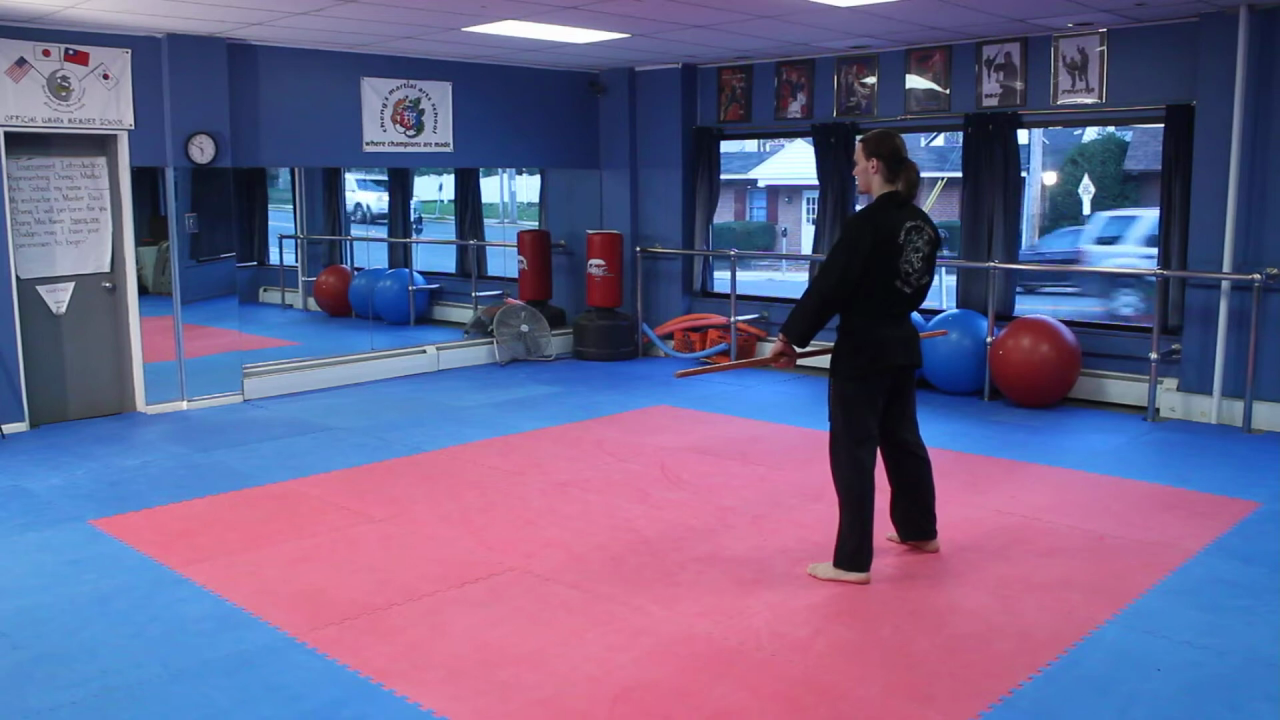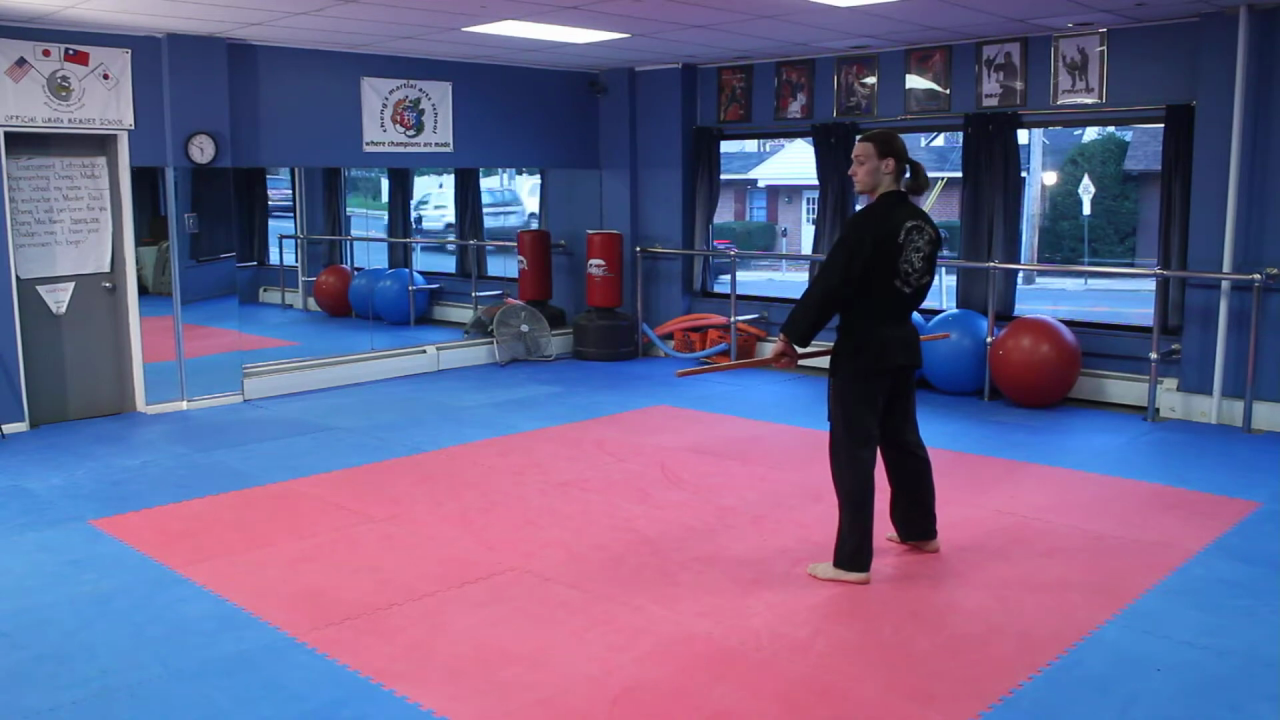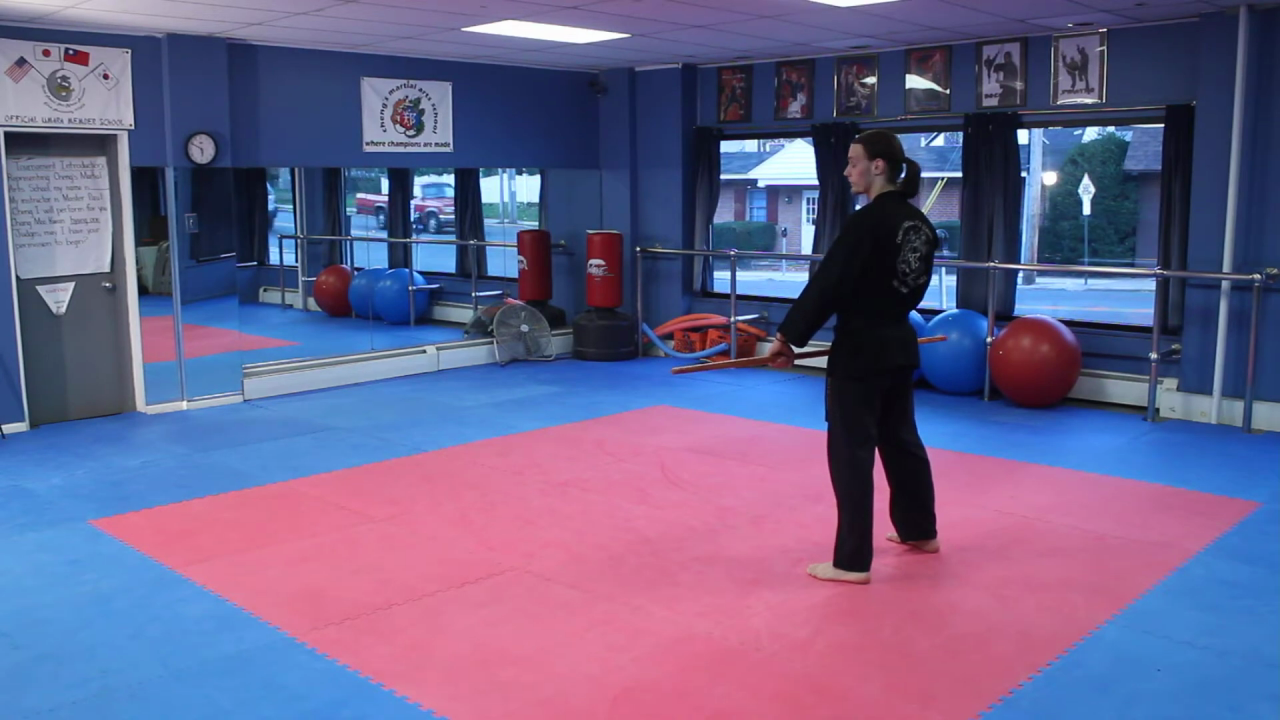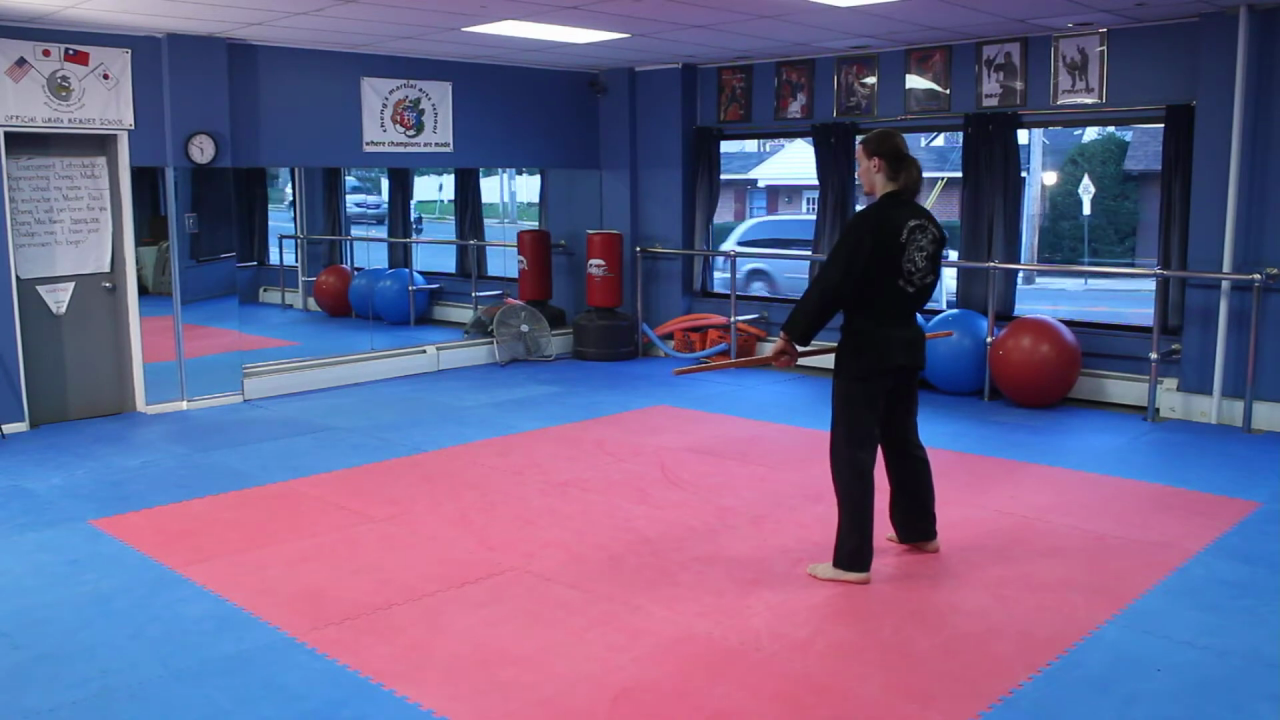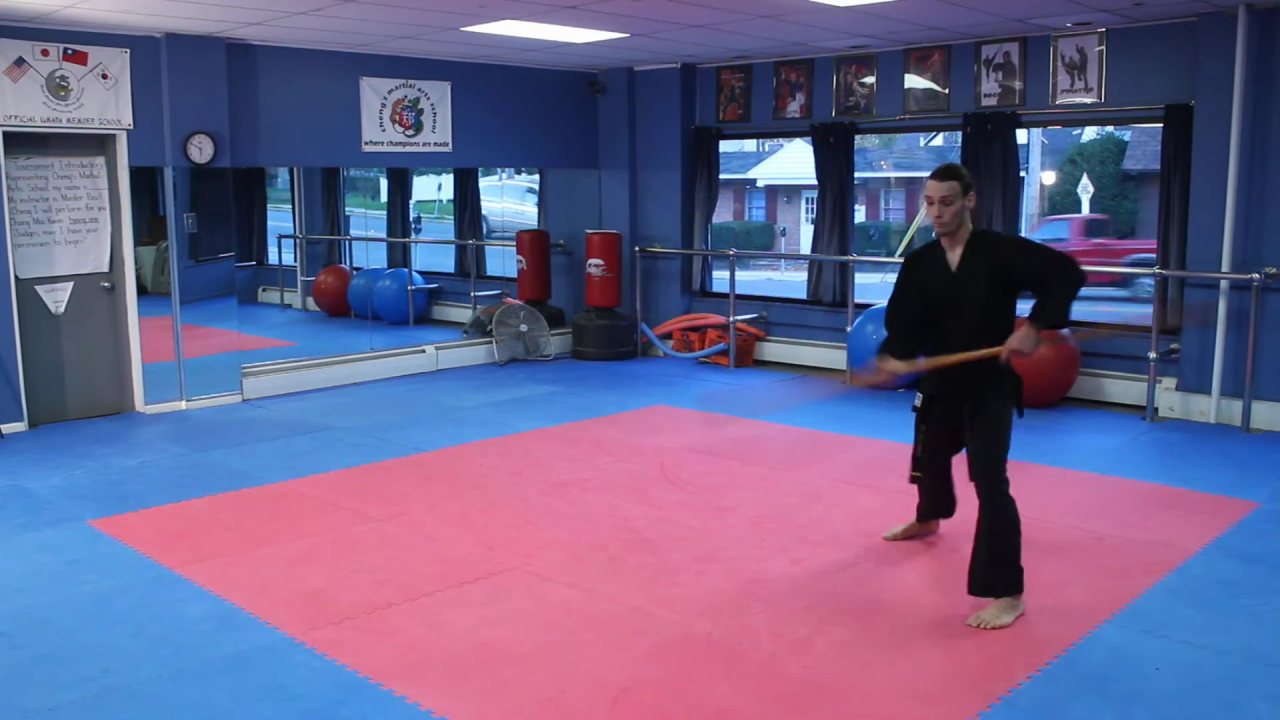
dt=1s
person 1, frame 1
left shoulder: (868, 223)
right shoulder: (922, 224)
left elbow: (828, 286)
left wrist: (789, 336)
left hip: (863, 350)
right hip: (902, 345)
left knee: (854, 451)
right knee: (903, 438)
left ankle: (853, 561)
right ankle: (921, 530)
person 1, frame 2
left shoulder: (869, 222)
right shoulder: (922, 223)
left elbow: (828, 285)
left wrist: (790, 337)
left hip: (863, 349)
right hip: (902, 345)
left knee: (854, 451)
right knee: (902, 438)
left ankle: (853, 562)
right ankle: (920, 531)
person 1, frame 3
left shoulder: (867, 222)
right shoulder: (919, 223)
left elbow: (826, 285)
left wrist: (787, 338)
left hip: (860, 349)
right hip: (899, 345)
left knee: (852, 451)
right knee: (901, 438)
left ankle: (853, 562)
right ankle: (920, 530)
person 1, frame 4
left shoulder: (870, 222)
right shoulder: (926, 222)
left elbow: (830, 284)
left wrist: (791, 336)
left hip: (867, 348)
right hip: (907, 343)
left knee: (853, 451)
right knee: (902, 440)
left ankle: (852, 562)
right ankle: (919, 531)
person 1, frame 5
left shoulder: (1000, 249)
right shoulder: (918, 262)
left elbow: (1065, 273)
right elbow: (902, 324)
left wrist: (1033, 327)
right wrist: (892, 357)
left hip: (989, 383)
right hip: (940, 385)
left knee: (989, 479)
right knee: (928, 464)
left ankle: (1003, 591)
right ankle: (929, 518)
